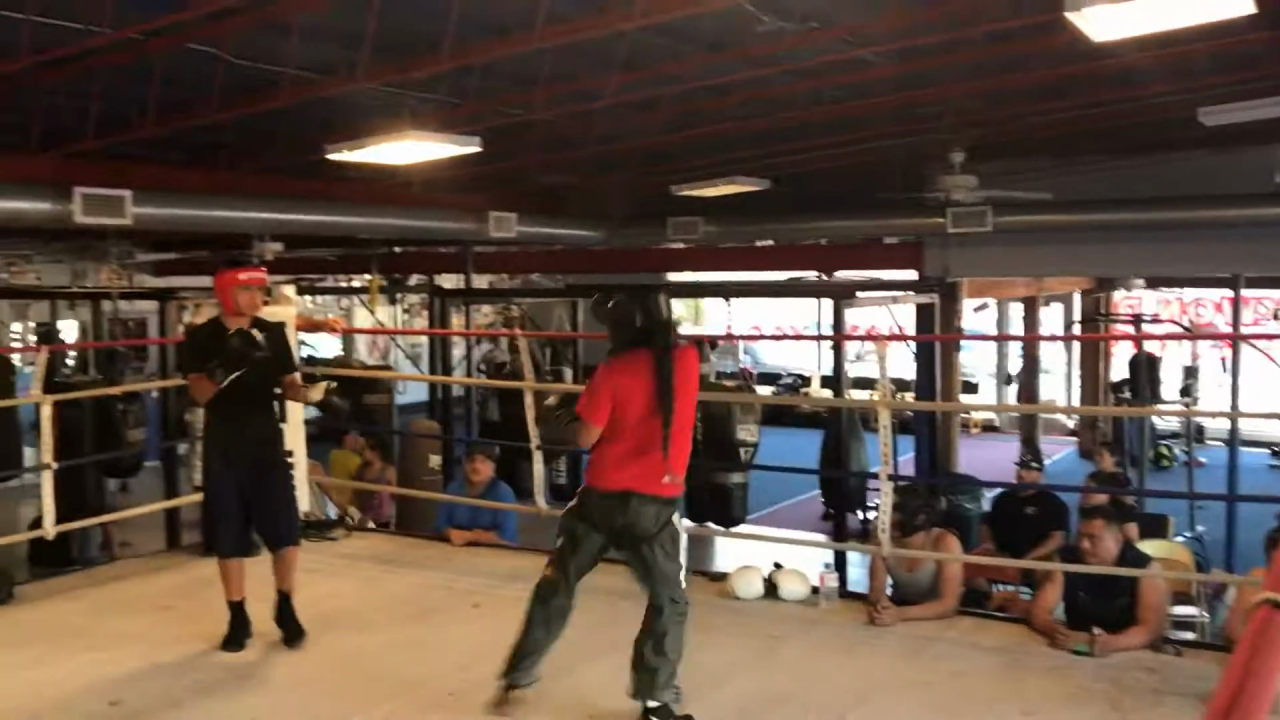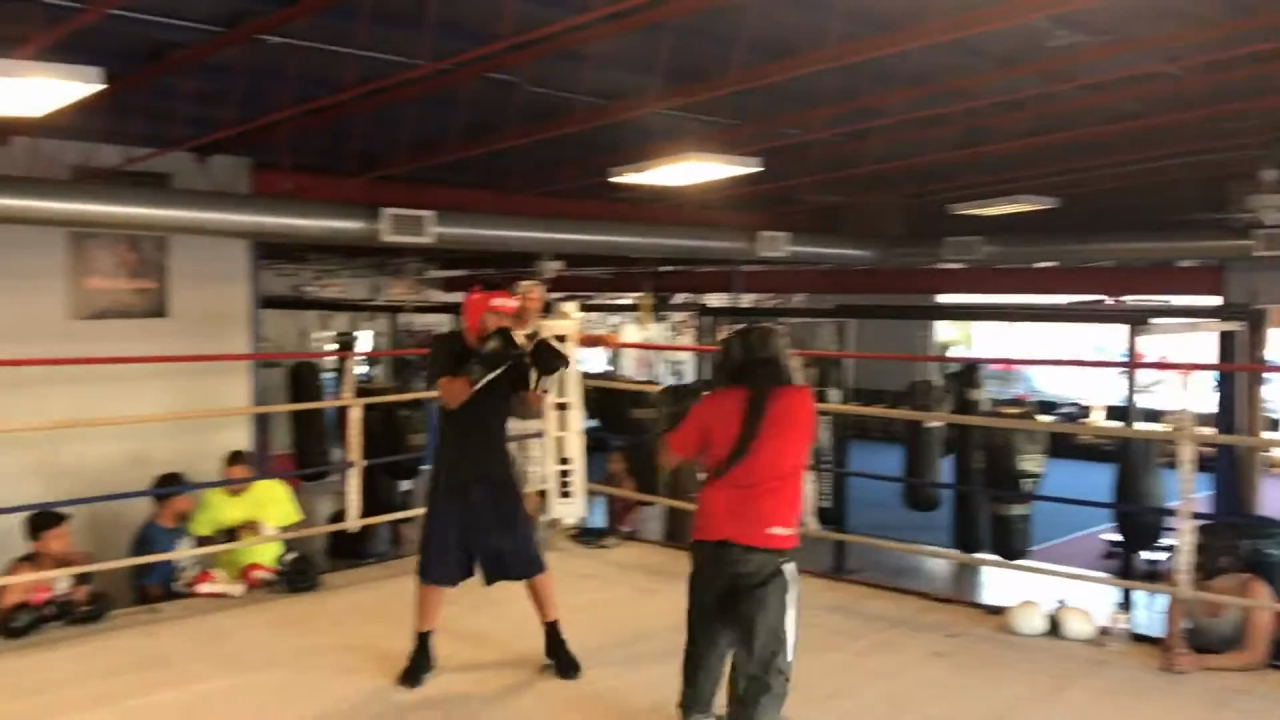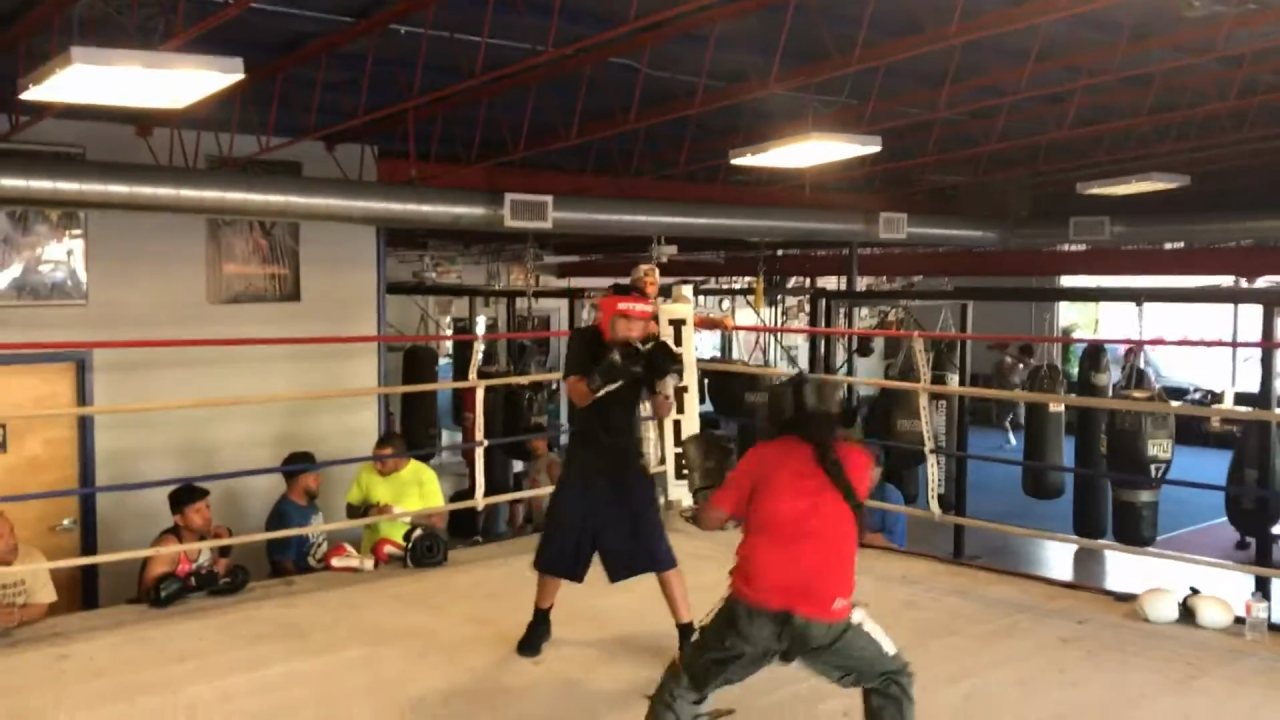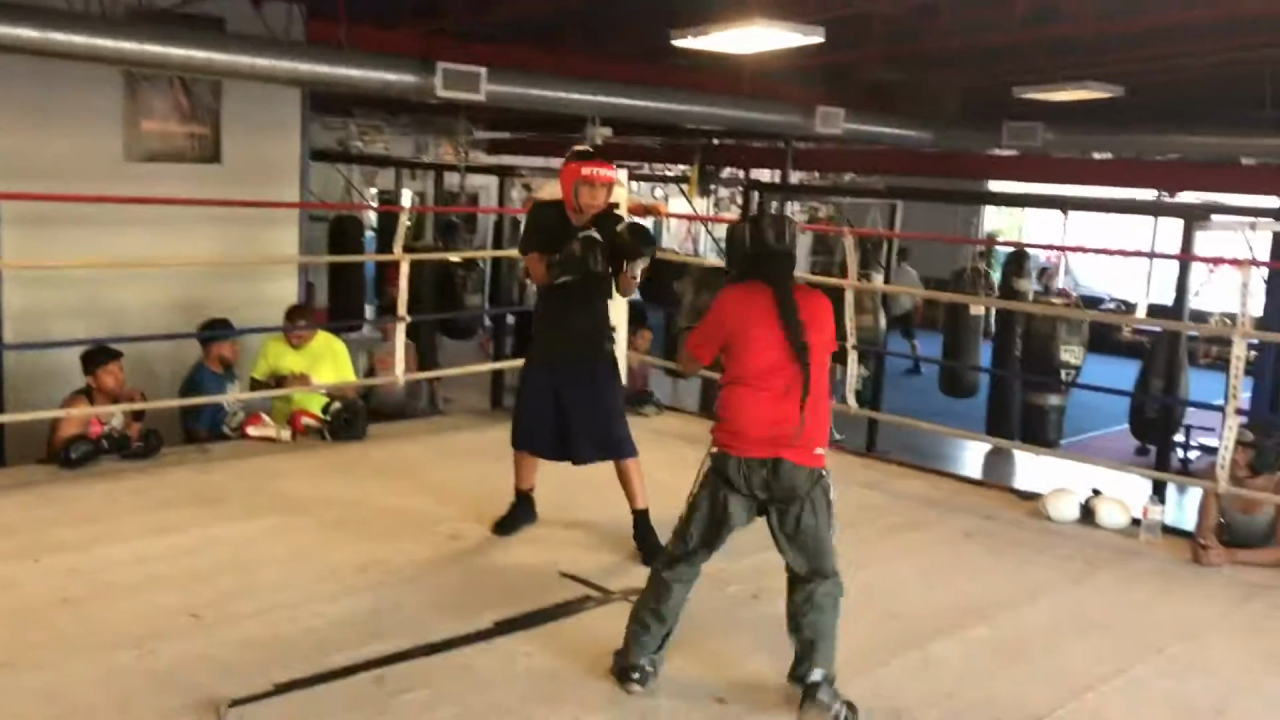
dt=0.7s
person 1, frame 1
left shoulder: (614, 370)
right shoulder: (687, 361)
left elbow: (584, 437)
left wrist: (564, 417)
right wrist: (625, 324)
left hip: (602, 496)
right hip: (654, 503)
left knee: (556, 587)
right knee: (669, 601)
left ankle: (517, 679)
person 1, frame 2
left shoulder: (713, 404)
right shoulder: (801, 401)
left elbow: (669, 459)
left hip: (711, 543)
right hip: (765, 550)
left knee: (706, 642)
right knee: (762, 668)
person 1, frame 3
left shoulder: (762, 455)
right shoulder: (855, 463)
left elbow: (710, 519)
left wrist: (708, 493)
left hip: (755, 609)
right hip: (825, 616)
left knee: (685, 684)
right knee: (892, 678)
person 1, frame 4
left shoulder: (730, 302)
right shoulder: (820, 305)
left elbow: (690, 364)
left wrist: (707, 331)
left hip: (737, 459)
right hip: (802, 464)
left knee: (682, 560)
right knee: (816, 575)
left ankle: (637, 662)
person 2, frame 1
left shoulder: (272, 333)
right shoulder: (201, 337)
left elbow: (288, 384)
right elbow: (199, 393)
left wrist: (312, 393)
right wrist: (229, 366)
left hip: (267, 446)
right hip: (223, 451)
left knee: (285, 533)
right knee: (228, 540)
left ankle: (286, 605)
right ankle: (238, 617)
person 2, frame 2
left shoulder: (508, 351)
right shoulder: (446, 347)
left elbow: (531, 406)
right elbow: (451, 396)
right wrist: (486, 363)
left hip: (496, 470)
right hip: (453, 471)
left knee: (526, 556)
right knee: (437, 563)
left ankle: (555, 641)
right ankle: (422, 650)
person 2, frame 3
left shoulder: (641, 351)
right shoulder: (584, 341)
left elbow: (662, 411)
right elbow: (577, 396)
left wrist: (664, 377)
right wrist: (607, 373)
left hip: (627, 465)
right hip: (583, 464)
left knee: (656, 550)
right knee: (556, 550)
left ankle: (688, 636)
right ankle: (540, 622)
person 2, frame 4
left shoulder: (612, 225)
right shoulder: (543, 216)
left elbow: (625, 289)
right elbow: (536, 271)
left wrist: (634, 260)
right wrist: (567, 262)
left hip: (593, 345)
right hip: (548, 342)
left knee: (616, 436)
right knee: (529, 428)
left ankle: (643, 526)
right ankle: (524, 503)
